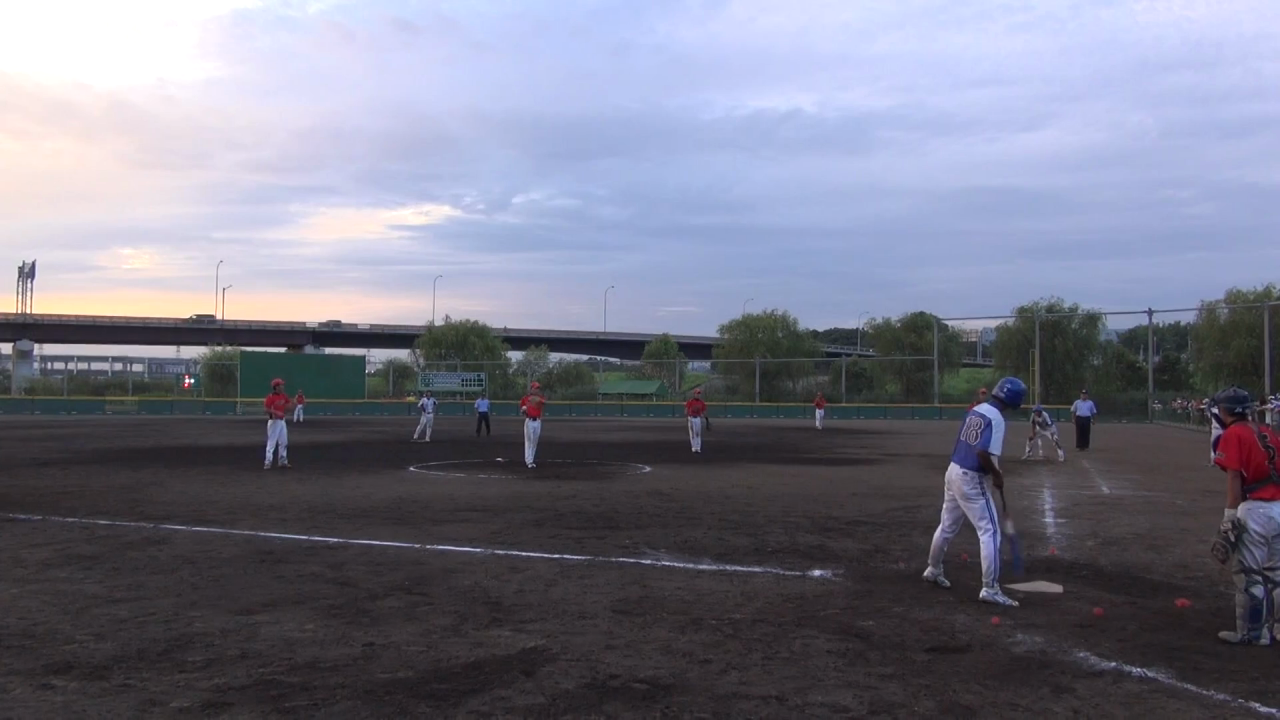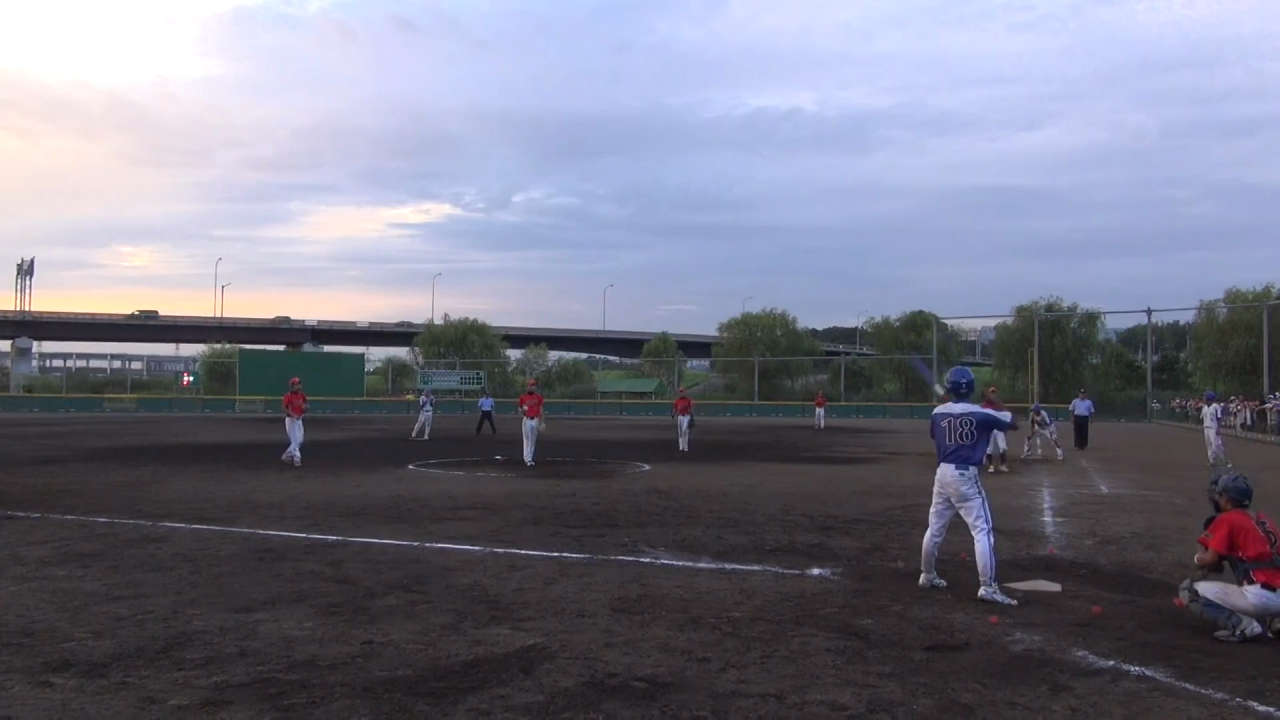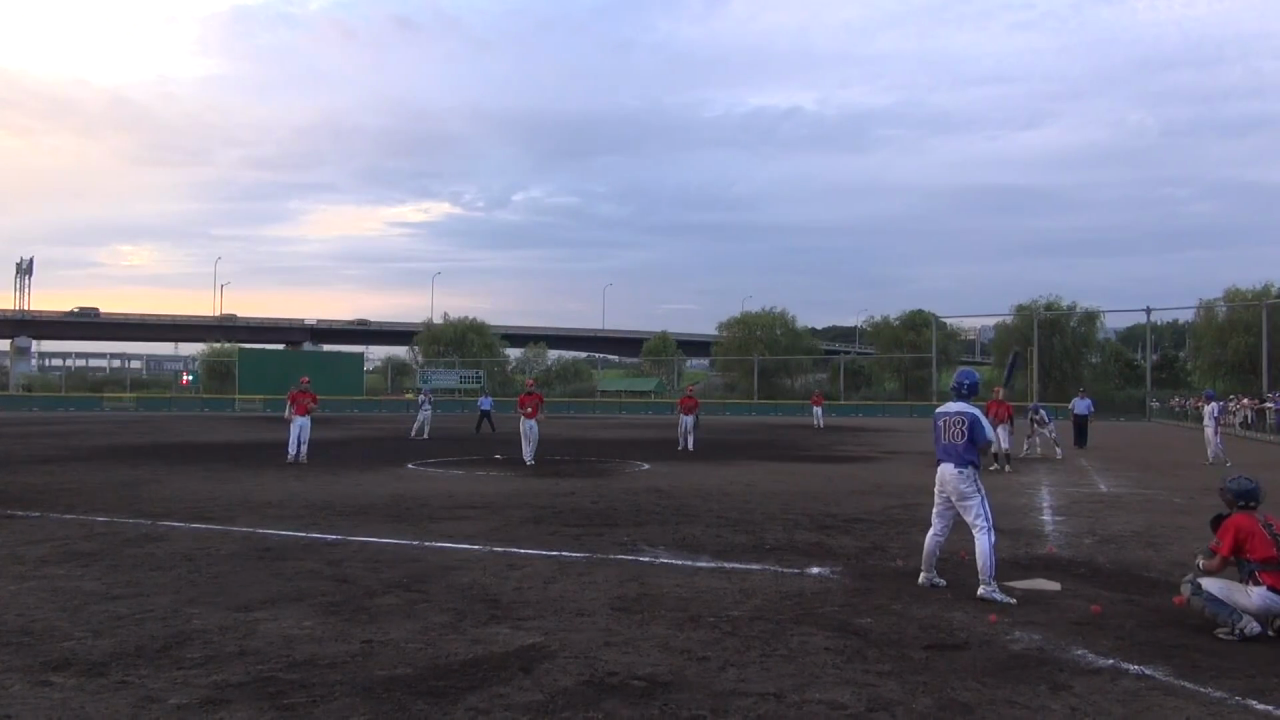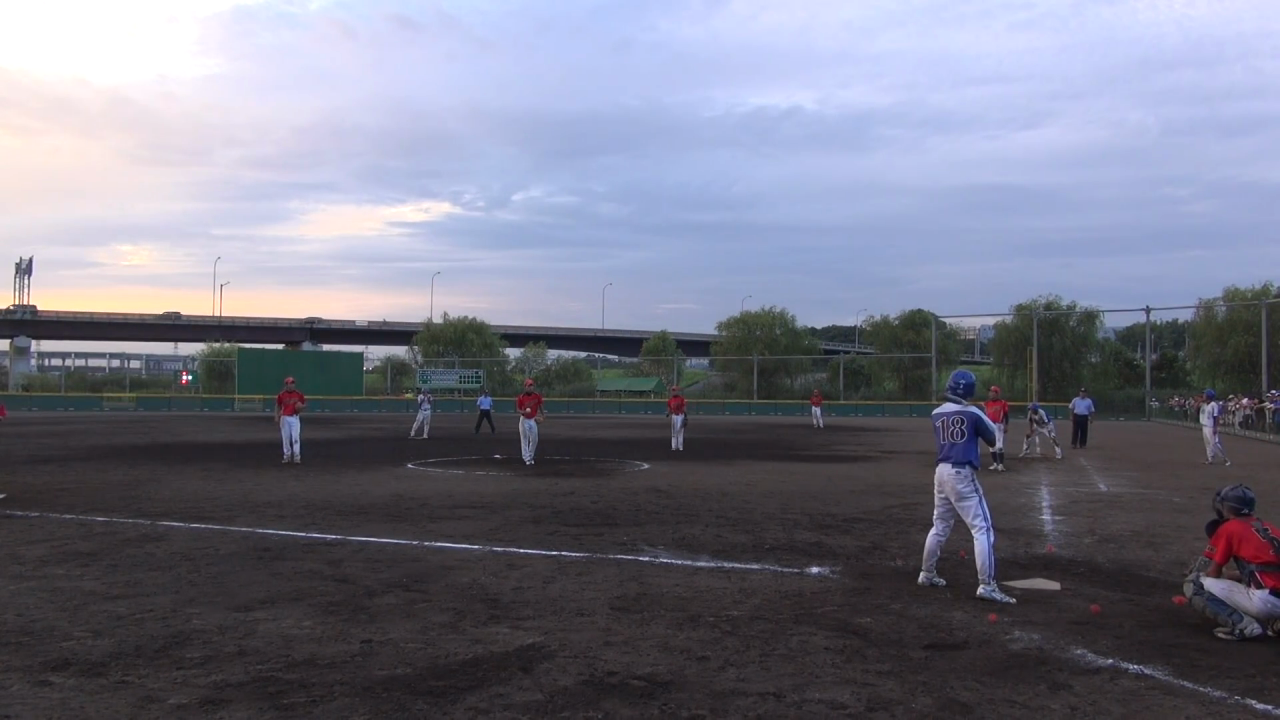
dt=1s
person 1, frame 1
left shoulder: (975, 410)
right shoulder: (996, 419)
right elbow: (982, 453)
left wrist: (992, 469)
right wrist: (995, 474)
left hip: (953, 471)
right hip: (971, 478)
left knee: (947, 526)
right knee: (989, 532)
left ankle: (933, 570)
right ankle: (990, 589)
person 1, frame 2
left shoulder: (937, 413)
right shoulder: (981, 413)
right elbow: (1013, 424)
right wrist: (998, 410)
left hip: (943, 473)
right hip: (966, 476)
left knee: (935, 527)
right knee: (982, 531)
left ankle: (927, 575)
right ankle: (988, 588)
person 1, frame 3
left shoulder: (939, 412)
right shoulder: (973, 414)
right elbow: (984, 448)
right wrist: (989, 431)
left hip: (943, 472)
right hip: (964, 475)
left knee: (938, 527)
right knee: (983, 530)
left ankle: (927, 574)
right ankle: (987, 586)
person 1, frame 4
left shoulder: (937, 413)
right shoulder: (972, 413)
right elbow: (992, 441)
left hip: (941, 472)
right hip: (962, 475)
left knee: (940, 526)
right knee: (982, 530)
left ankle: (927, 574)
right ankle: (987, 585)
person 2, frame 1
left shoulder: (1233, 434)
left elbow: (1234, 479)
left wrist: (1229, 519)
left hip: (1255, 509)
left knee: (1247, 573)
left ankle: (1251, 633)
person 2, frame 2
left shoulder: (1226, 519)
right shoulder: (1262, 521)
left elbow: (1210, 559)
left wrist: (1197, 559)
right wrist: (1225, 557)
left hip: (1258, 597)
left knee: (1188, 590)
left ankle: (1243, 627)
person 2, frame 3
left shoulder: (1234, 522)
left elbow: (1217, 566)
left wrist: (1200, 563)
right wrist: (1233, 560)
left hip: (1261, 598)
left knee: (1190, 585)
left ankle: (1241, 624)
person 2, frame 4
left shoulder: (1228, 528)
left elbow: (1213, 574)
right wrist: (1228, 574)
left hip: (1263, 602)
left knee: (1193, 584)
left ankle: (1243, 625)
